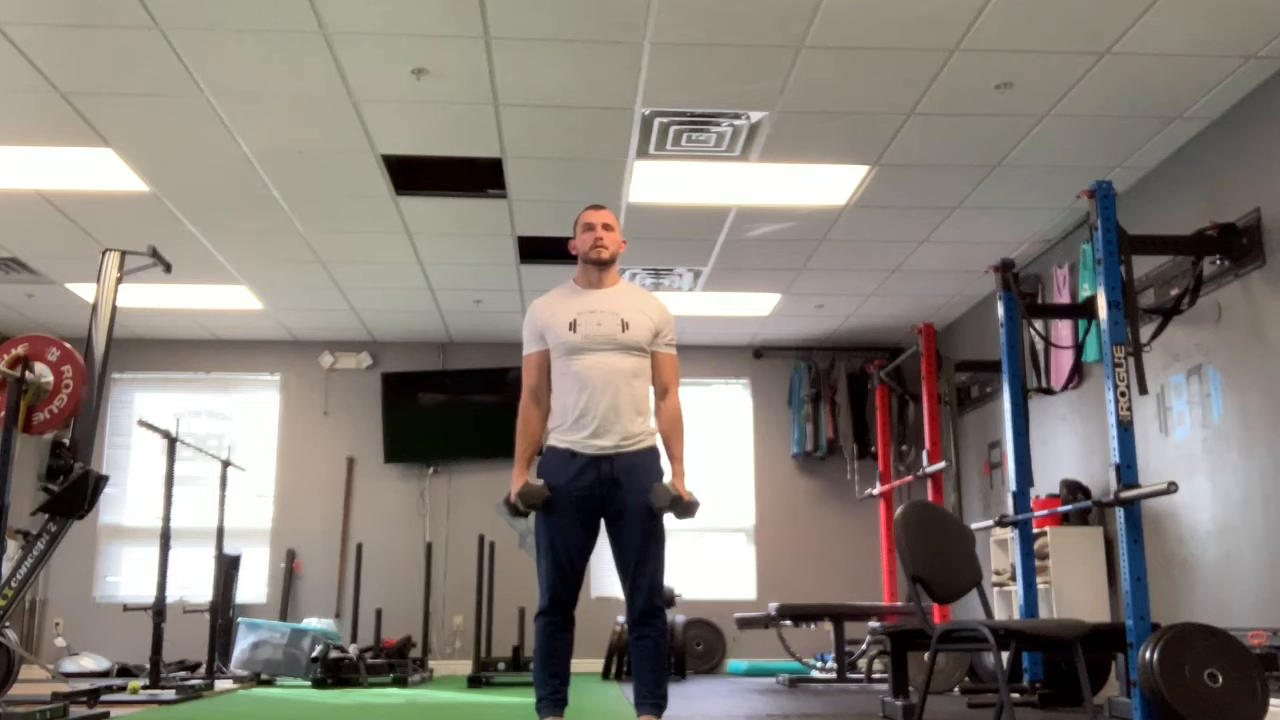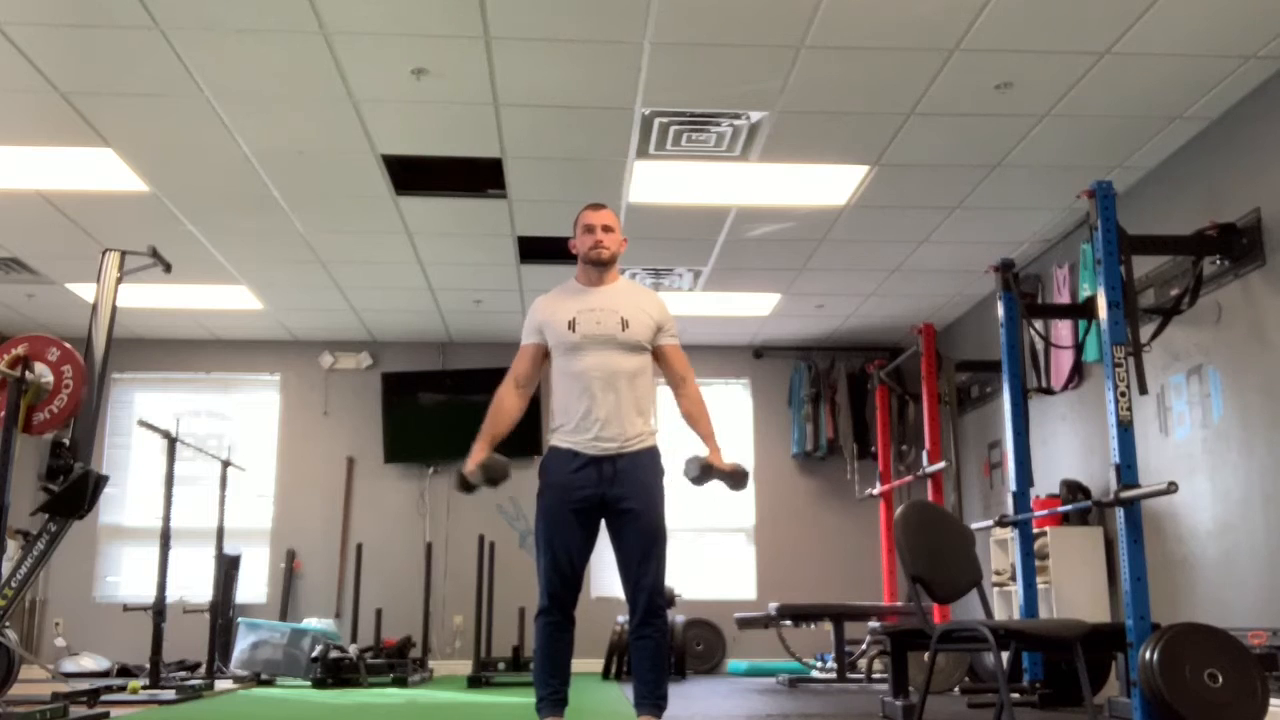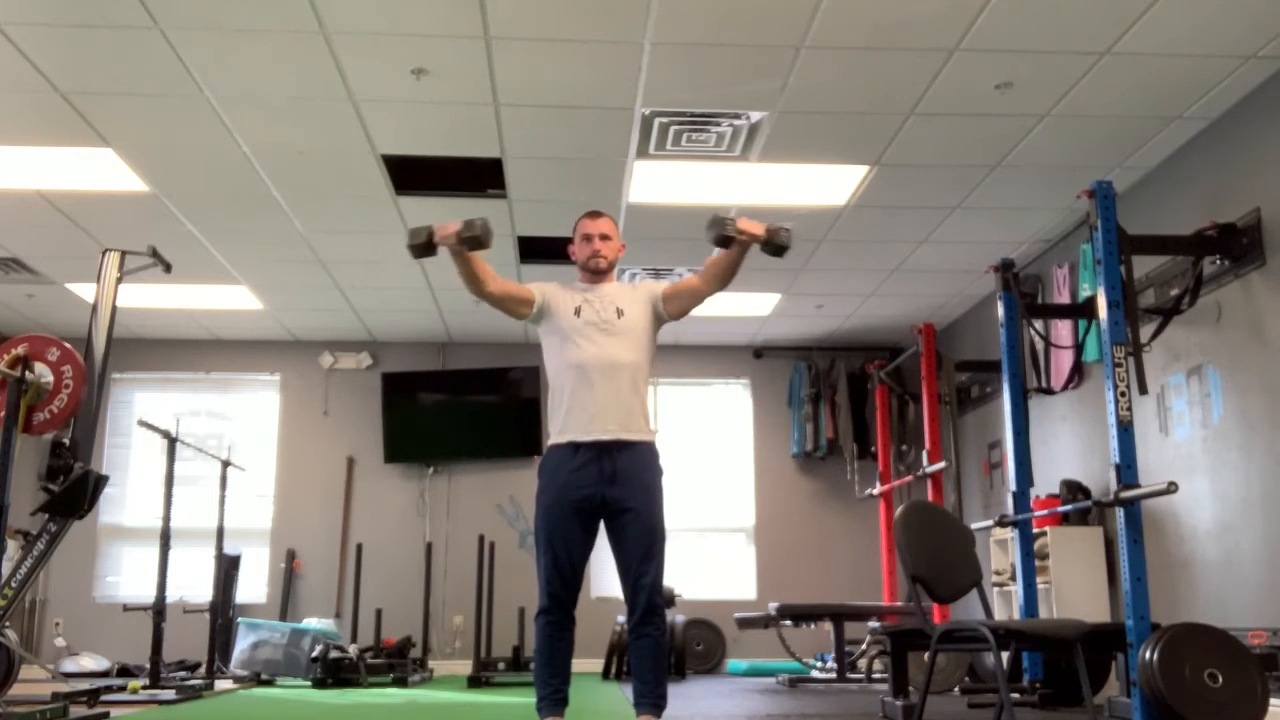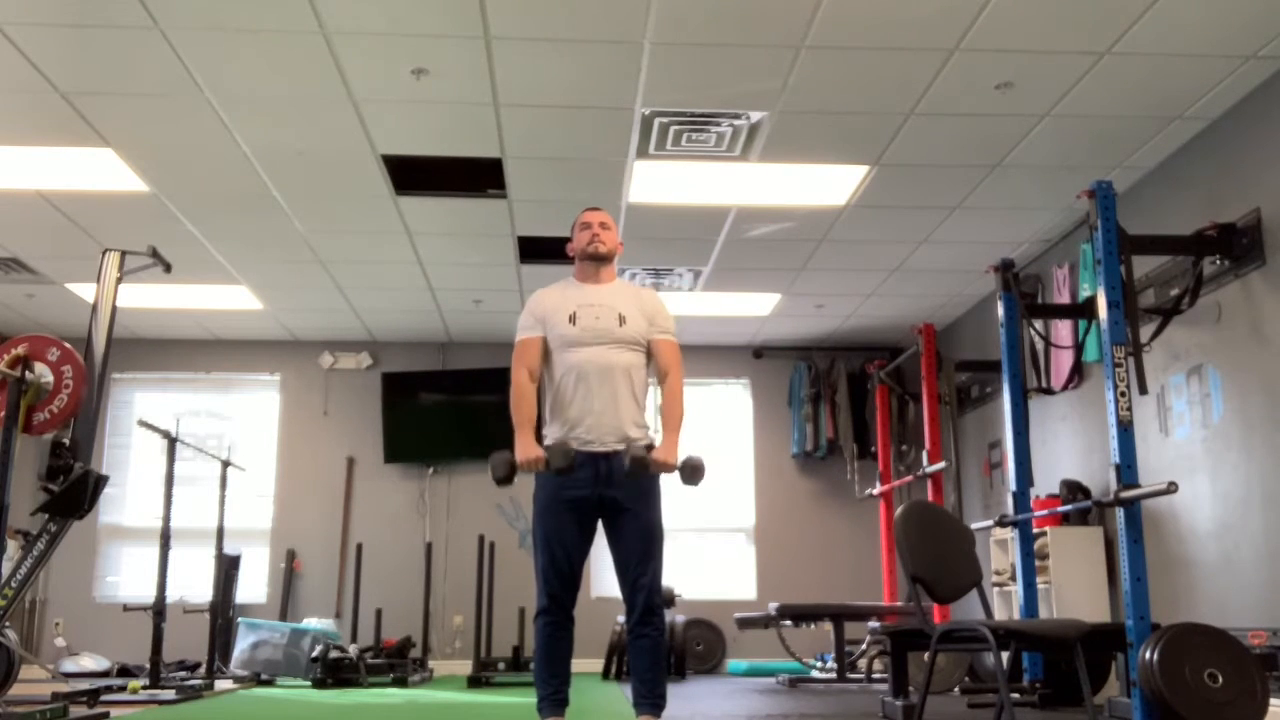
dt=1s
person 1, frame 1
left shoulder: (652, 309)
right shoulder: (545, 309)
left elbow: (667, 396)
right elbow: (534, 398)
left wrist: (678, 470)
right wrist: (521, 470)
left hip: (636, 464)
right hip: (566, 464)
left knee: (646, 599)
right knee: (556, 599)
person 1, frame 2
left shoulder: (650, 306)
right shoulder: (547, 307)
left elbow: (683, 382)
right elbow: (517, 385)
left wrist: (711, 445)
right wrist: (482, 445)
left hip: (636, 464)
right hip: (567, 465)
left knee: (647, 598)
right knee: (556, 598)
person 1, frame 3
left shoulder: (646, 297)
right shoulder: (549, 299)
left elbow: (707, 283)
right elbow: (488, 288)
left wrist: (738, 246)
right wrist: (458, 249)
left hip: (633, 458)
right hip: (567, 460)
left knee: (645, 597)
right knee: (556, 598)
person 1, frame 4
left shoulder: (646, 302)
right shoulder: (545, 303)
left elbow: (670, 374)
right elbow: (524, 375)
left wrist: (669, 439)
right wrist: (524, 438)
left hip: (632, 462)
right hip: (563, 464)
left knee: (644, 597)
right knee: (555, 598)
